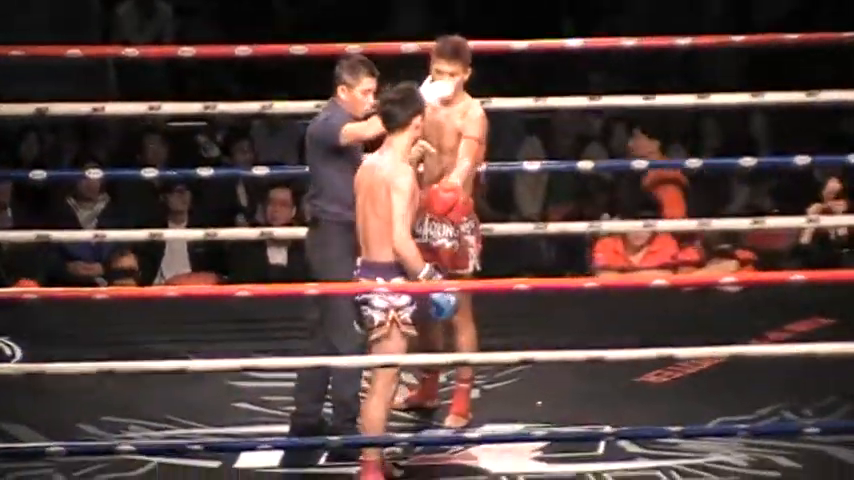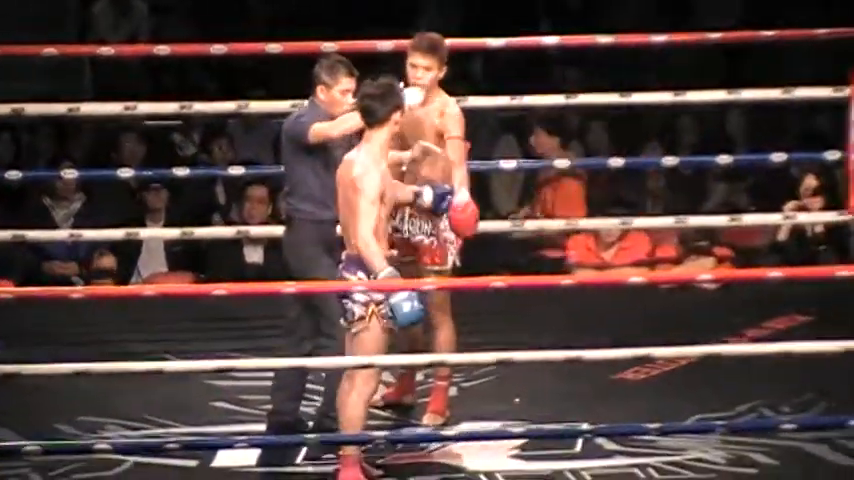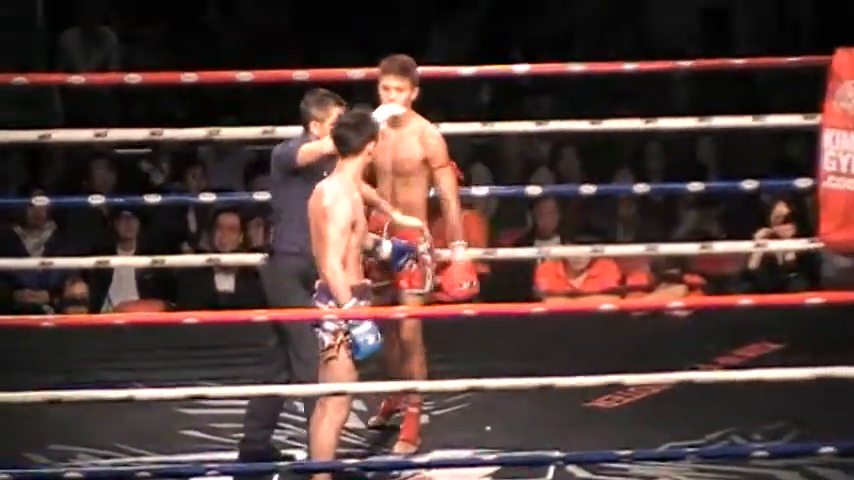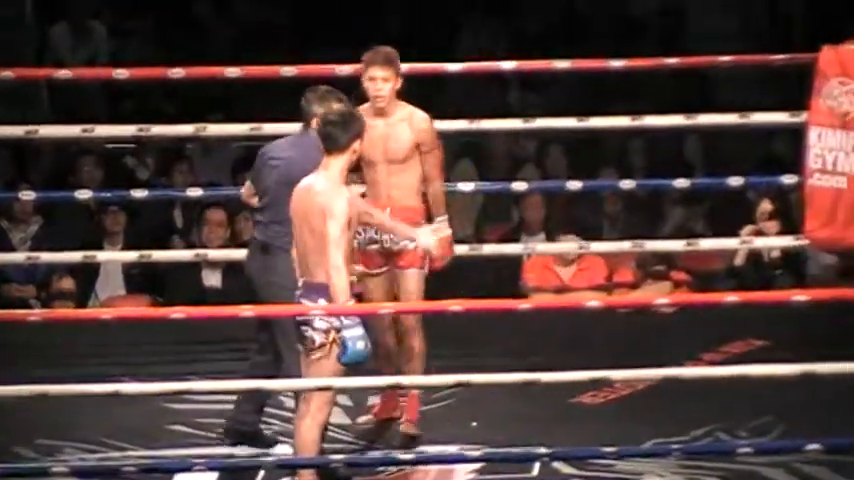
dt=0.3s
person 1, frame 1
left shoulder: (473, 114)
right shoulder: (424, 106)
left elbow: (465, 162)
left wrist: (454, 183)
left hip: (456, 221)
right hip: (423, 216)
left knee: (459, 312)
left ankle: (462, 400)
right ankle: (428, 387)
person 1, frame 2
left shoulder: (448, 112)
right shoulder: (402, 104)
left elbow: (457, 160)
left wrist: (461, 197)
left hip: (434, 218)
right hip: (403, 213)
left knee: (437, 310)
left ankle: (440, 397)
right ankle: (405, 384)
person 1, frame 3
left shoulder: (428, 136)
right shoulder: (373, 130)
left elbow: (450, 199)
left wrist: (459, 252)
left hip: (412, 240)
right hip: (377, 235)
left knee: (410, 334)
right knee: (384, 326)
left ankle: (411, 423)
right ankle: (397, 396)
person 1, frame 4
left shoulder: (418, 122)
left elbow: (434, 179)
left wrist: (441, 226)
left hip: (409, 223)
right hip: (370, 224)
left knee: (409, 319)
right knee: (378, 321)
left ankle: (411, 407)
right ankle: (389, 399)
person 2, frame 1
left shoulder: (350, 124)
right shoulder: (324, 125)
left elbow: (364, 168)
right elbow: (365, 131)
left hip: (344, 235)
right hip: (331, 237)
left knee: (326, 331)
right knee: (346, 335)
left ankle: (307, 418)
right ankle: (345, 432)
person 2, frame 2
left shoulder: (334, 125)
right shoulder: (298, 124)
right elbow: (334, 131)
left hip: (325, 234)
right hip: (309, 235)
left knee: (303, 329)
right knee: (339, 328)
left ankle: (283, 416)
right ankle: (333, 421)
person 2, frame 3
left shoulder: (330, 161)
right shoulder: (285, 155)
left elbow: (355, 185)
right elbow: (321, 149)
left wrist: (395, 216)
left hip: (302, 268)
right hip: (287, 270)
left knee: (283, 359)
right knee: (311, 362)
left ankle: (255, 442)
person 2, frame 4
left shoulder: (271, 150)
right shoulder: (312, 161)
left elbow: (248, 195)
right elbow: (360, 210)
right wrist: (411, 234)
left hip: (263, 257)
right hip: (278, 263)
left knee: (269, 346)
right knee: (298, 355)
left ankle: (242, 423)
person 3, frame 1
left shoulder: (370, 163)
right shoulder: (400, 172)
right elbow: (401, 241)
right wrist: (433, 279)
left hip: (371, 274)
right hip: (390, 280)
left knee: (382, 380)
right knee: (384, 384)
person 3, frame 2
left shoulder: (355, 159)
right shoulder: (370, 167)
right elbow: (364, 237)
left wrist: (424, 195)
right wrist: (394, 286)
left hip: (355, 272)
right hip: (368, 276)
left knee: (353, 375)
right knee: (365, 378)
person 3, frame 3
left shoulder: (325, 188)
right shoulder: (344, 196)
right elbow: (333, 267)
left wrist: (384, 247)
right wrist: (354, 317)
left hip: (330, 301)
right hip: (341, 306)
left knee: (327, 403)
right knee: (335, 407)
person 3, frame 4
left shoulder: (303, 188)
right shoulder: (337, 195)
right elbow: (336, 265)
right wrist: (350, 322)
left hip: (307, 296)
right hip: (327, 302)
left knee: (310, 401)
right knee: (319, 406)
